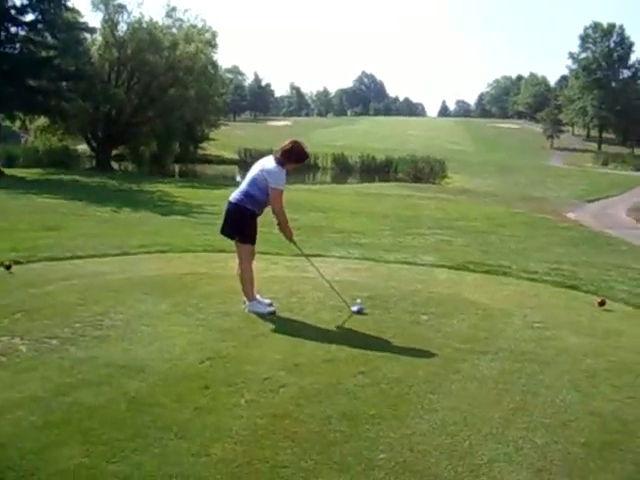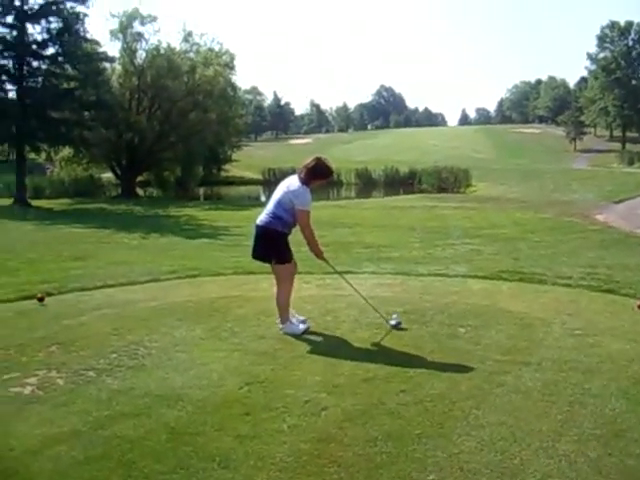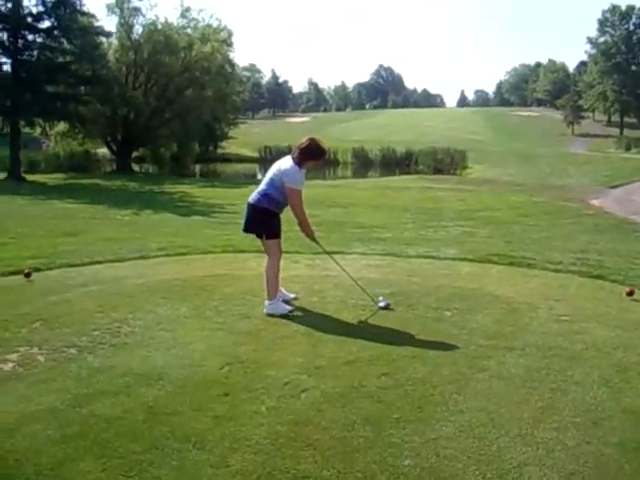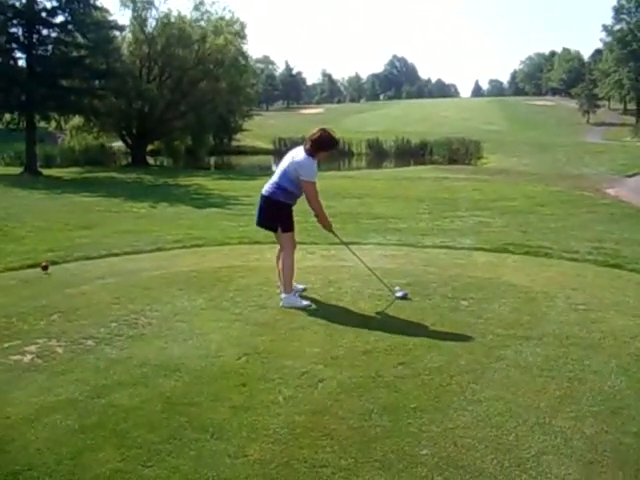
dt=0.7s
person 1, frame 1
left shoulder: (270, 161)
right shoulder: (277, 173)
left elbow: (272, 202)
right elbow: (277, 206)
left wrist: (281, 223)
right wrist: (286, 229)
left hip: (240, 208)
right hip: (243, 211)
left knee: (247, 256)
right knee: (245, 259)
left ankle: (250, 296)
right ankle: (251, 301)
person 1, frame 2
left shoulder: (294, 180)
right shoulder: (302, 192)
left elbow: (300, 222)
right elbow: (305, 226)
left wrist: (312, 244)
right wrist: (316, 248)
left hip: (269, 230)
right hip: (273, 233)
left knee: (291, 269)
right knee: (284, 279)
left ankle: (286, 313)
right ankle: (285, 323)
person 1, frame 3
left shoulder: (293, 164)
right shoulder: (292, 171)
left elbow: (296, 202)
right elbow: (296, 205)
left wrist: (303, 223)
right wrist: (307, 228)
left hip: (267, 210)
right hip: (263, 210)
left knee: (276, 253)
right knee: (273, 255)
left ankle: (276, 291)
right ankle: (272, 302)
person 1, frame 4
left shoulder: (302, 153)
right shoulder: (306, 163)
left elbow: (311, 193)
right elbow: (312, 197)
left wrist: (319, 215)
right wrist: (324, 220)
left hip: (275, 200)
right hip: (277, 203)
left knee: (286, 245)
right knee: (288, 248)
left ankle: (285, 284)
right ankle: (288, 295)
